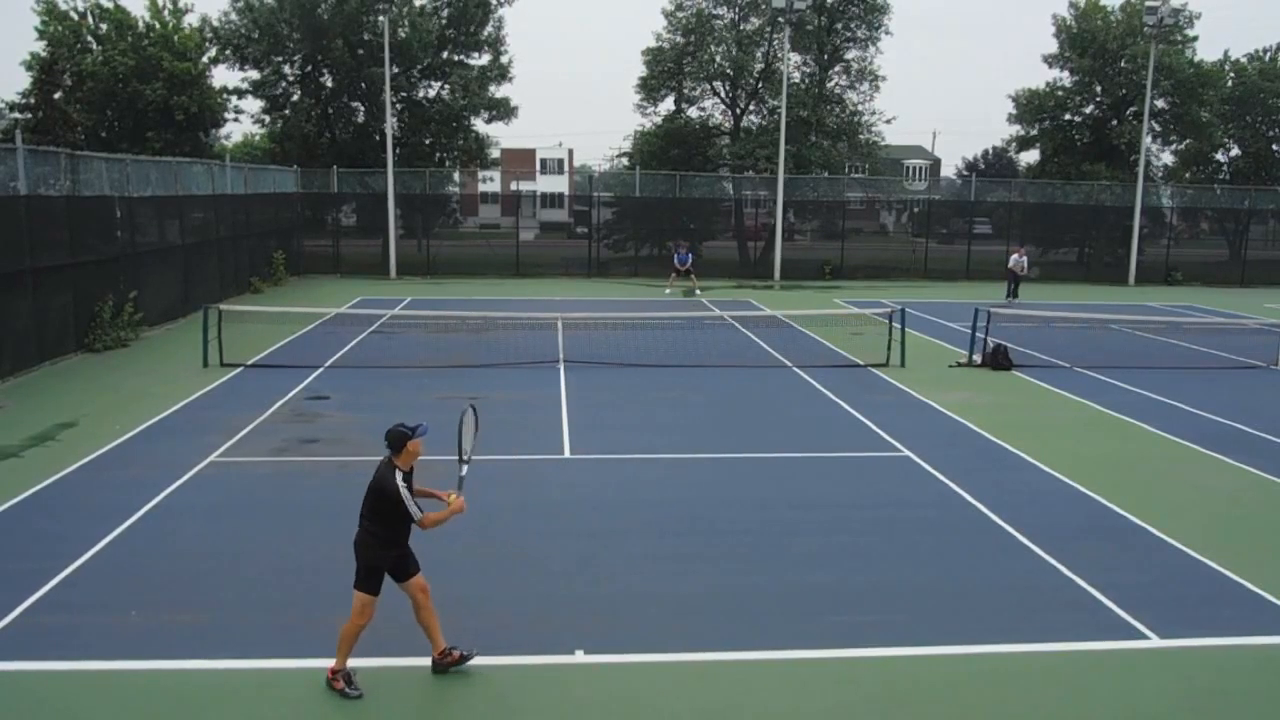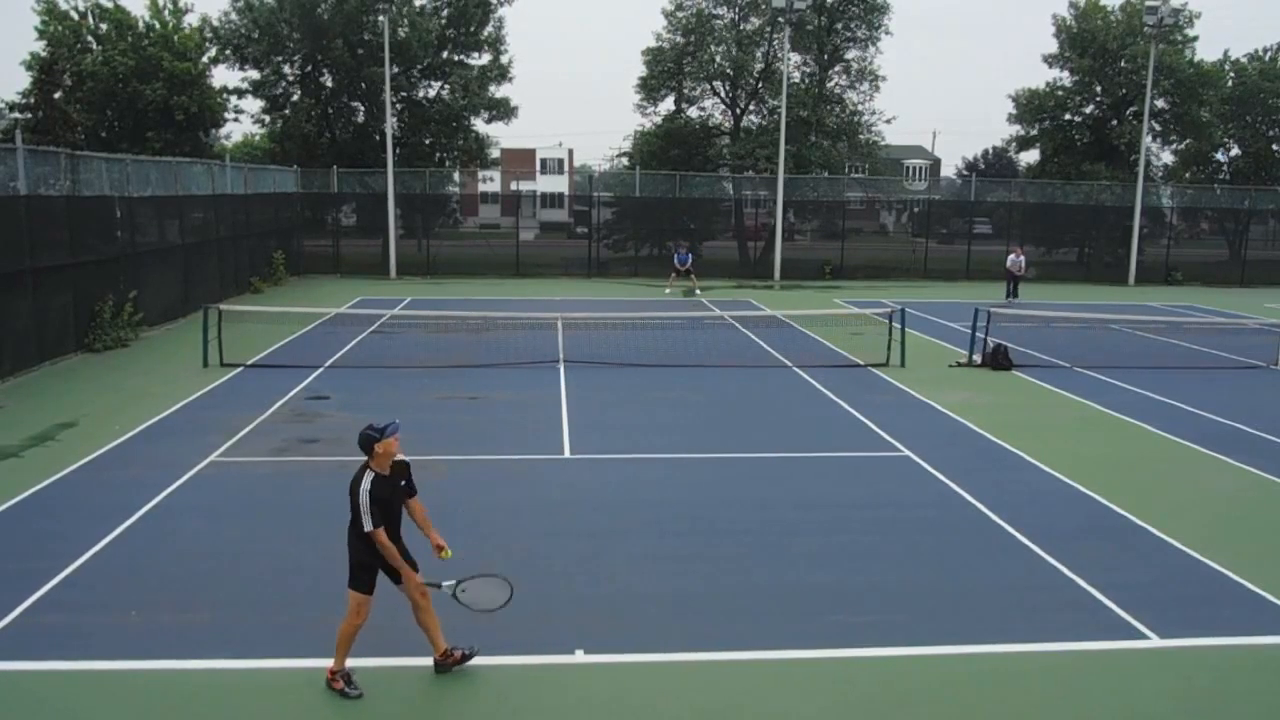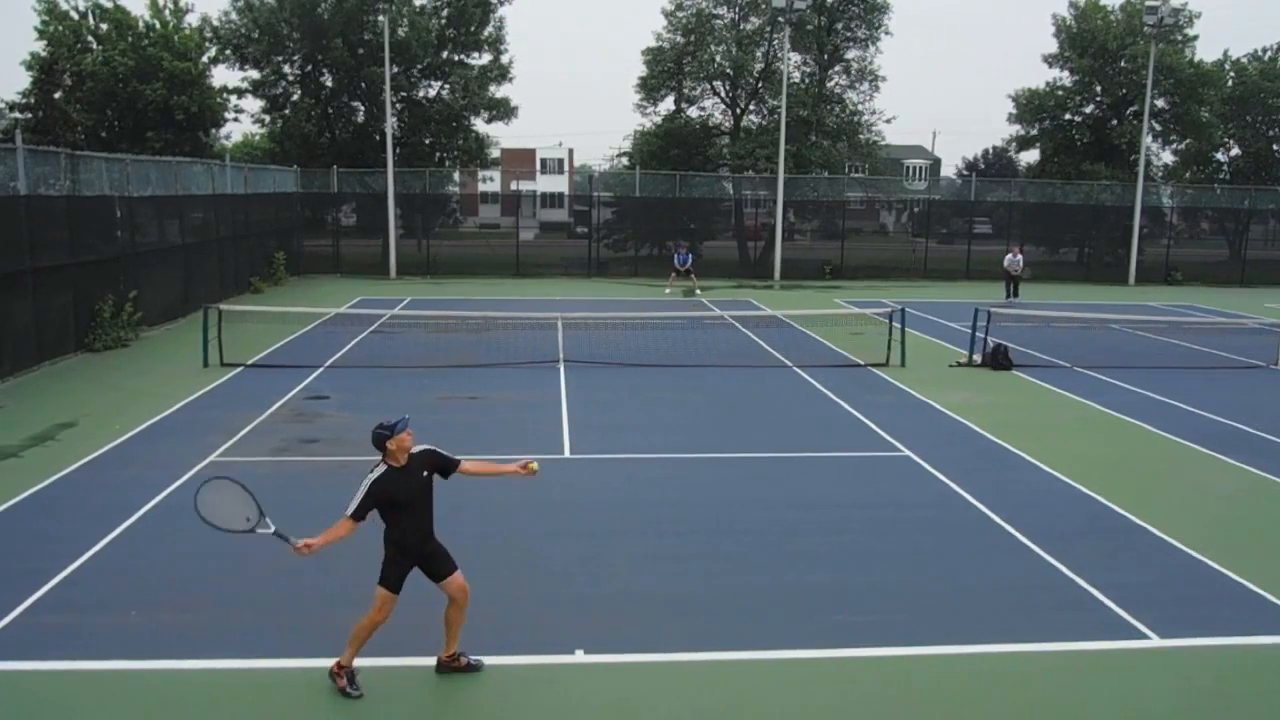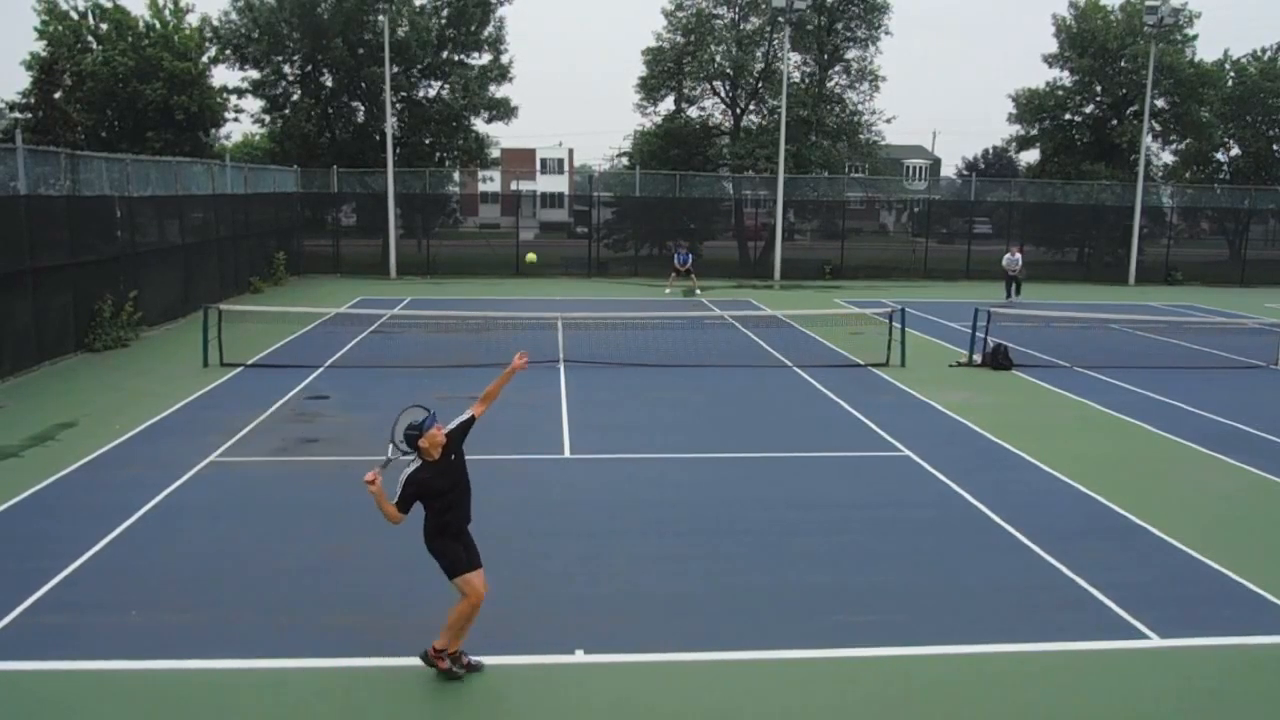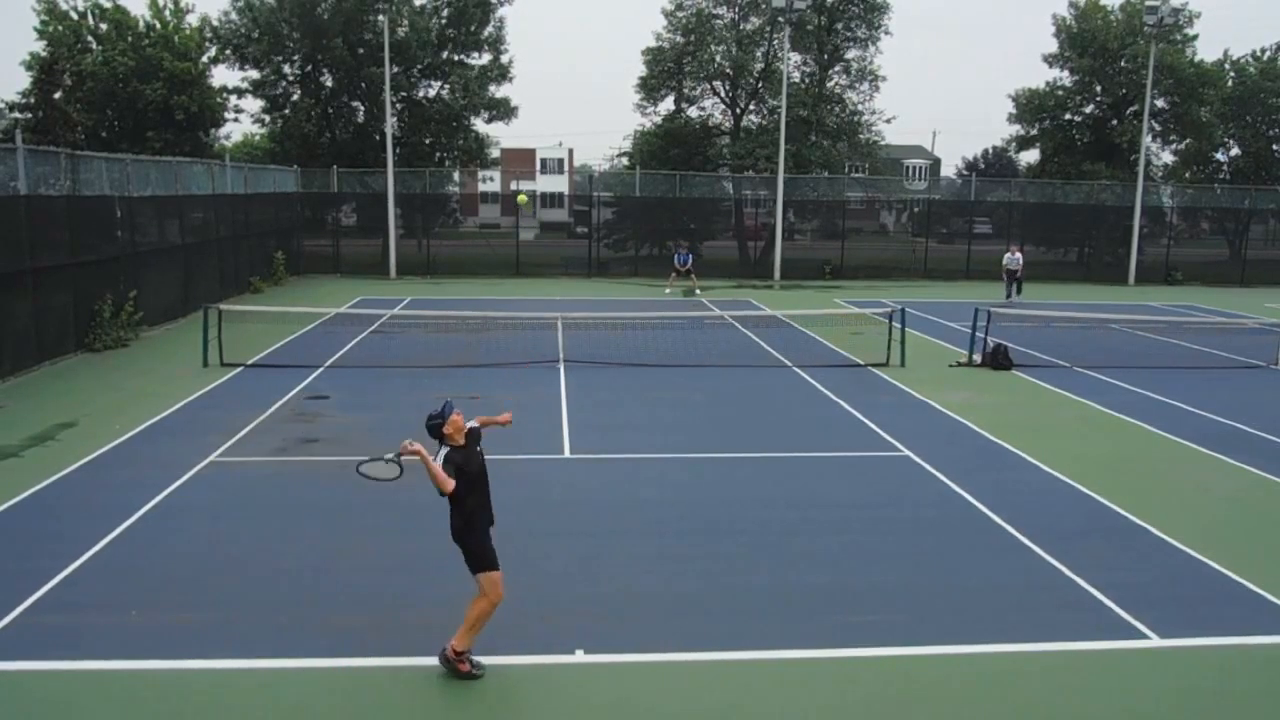
dt=0.3s
person 1, frame 1
left shoulder: (402, 465)
right shoulder: (393, 484)
right elbow: (422, 521)
left wrist: (437, 494)
right wrist: (453, 509)
left hip: (396, 545)
right hip: (372, 549)
left knee: (421, 593)
right knee: (362, 615)
left ankle: (442, 654)
right ankle: (337, 672)
person 1, frame 2
left shoulder: (401, 466)
right shoulder: (364, 487)
left elbow: (412, 503)
right elbow: (378, 538)
left wrist: (432, 535)
right wrist: (405, 571)
left hip: (393, 543)
right hip: (365, 551)
left knee: (420, 594)
right knee: (357, 615)
left ankle: (444, 654)
right ankle: (336, 672)
person 1, frame 3
left shoulder: (424, 456)
right shoulder: (376, 481)
left elbow: (466, 467)
right elbow: (349, 520)
left wrist: (510, 468)
right wrist: (317, 541)
left hip: (428, 544)
right hip: (398, 550)
left knee: (460, 591)
right knee: (379, 614)
left ankle: (449, 657)
right ankle: (343, 667)
person 1, frame 4
left shoulder: (452, 439)
right shoulder: (414, 477)
left elbow: (482, 403)
right elbow: (395, 516)
left wrist: (510, 372)
right wrist: (377, 492)
left hip: (460, 531)
right hip: (441, 539)
left knee: (478, 592)
right knee: (475, 595)
left ankle: (453, 652)
right ankle: (437, 651)
person 1, frame 5
left shoulder: (469, 435)
right shoulder: (446, 459)
left elbow: (476, 423)
right elbow: (447, 488)
left wrist: (498, 419)
right wrist: (424, 456)
left hip: (474, 527)
right hip: (470, 529)
left knee: (488, 594)
right knee: (492, 595)
left ankle: (458, 650)
right ankle: (454, 651)
